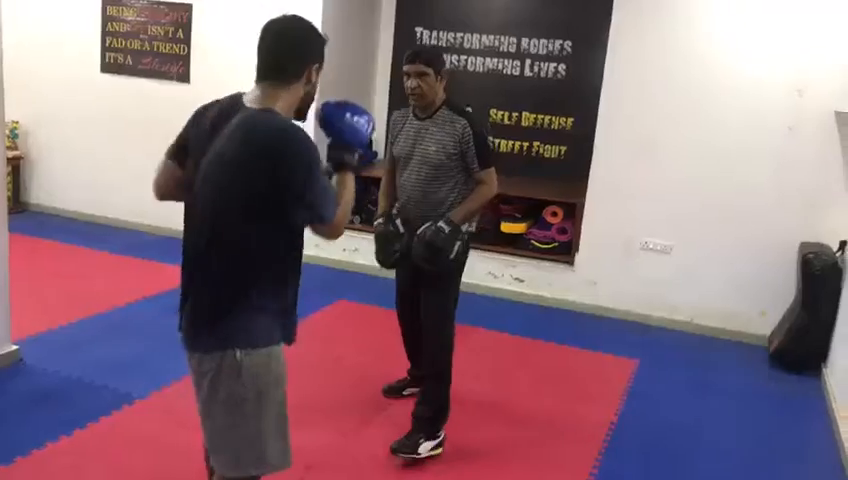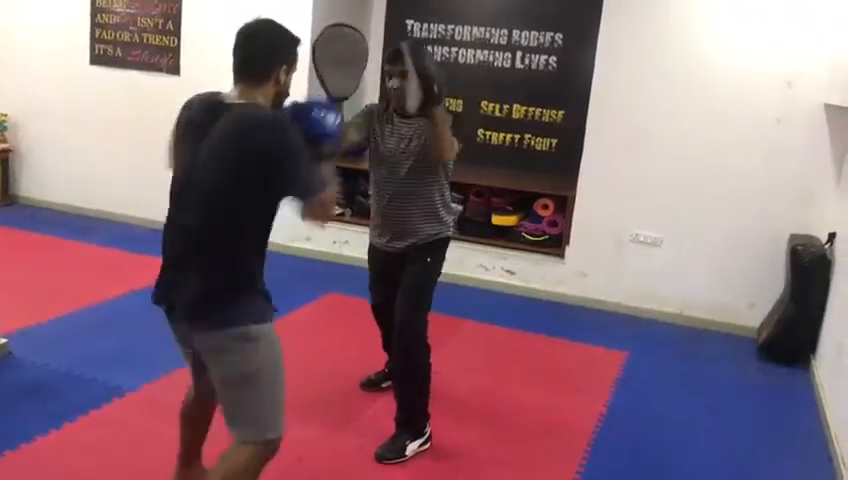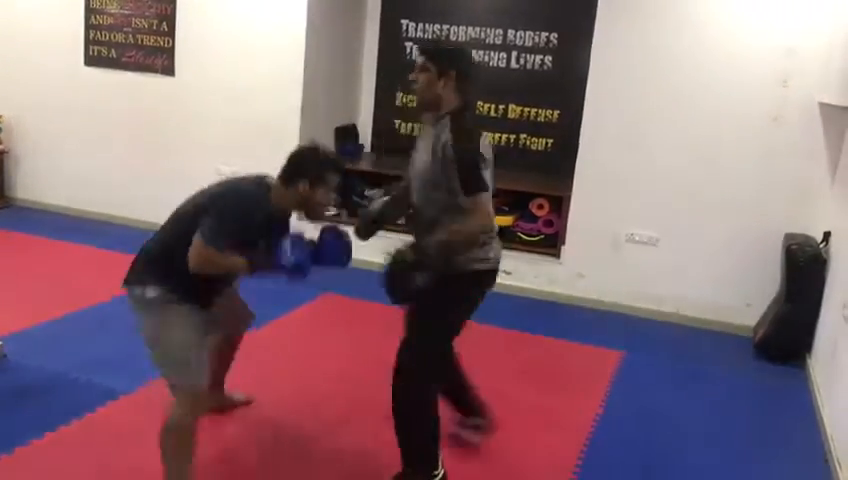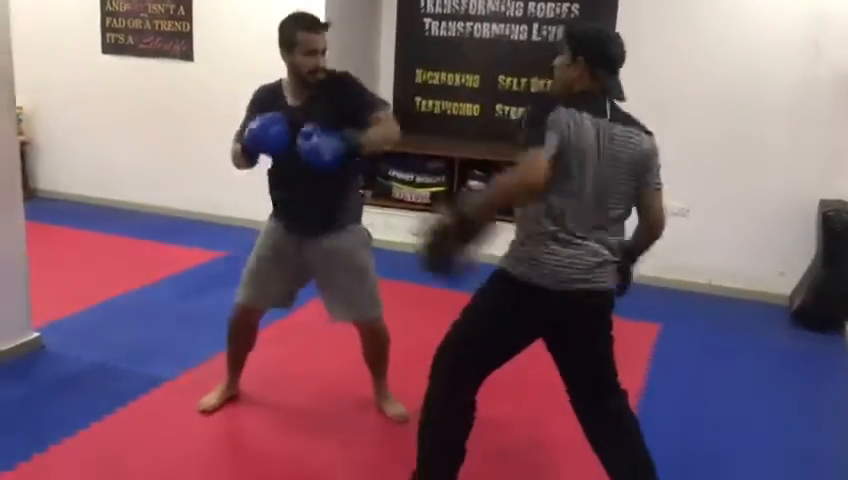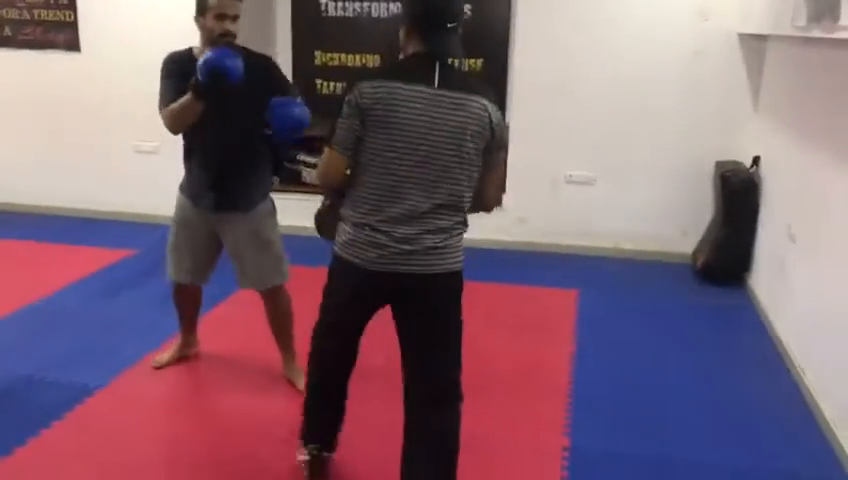
dt=1s
person 1, frame 1
left shoulder: (463, 126)
right shoulder: (399, 120)
left elbow: (488, 185)
left wrist: (450, 223)
right wrist: (383, 217)
left hip: (445, 239)
right hip: (408, 235)
left knee: (436, 324)
right knee: (407, 312)
left ankle: (430, 428)
right ankle: (419, 375)
person 1, frame 2
left shoulder: (440, 120)
right shoulder: (374, 115)
left elbow: (444, 155)
right elbow: (343, 141)
left wrist: (434, 103)
left hip: (426, 240)
right hip: (383, 238)
left knee: (409, 325)
right knee: (383, 310)
left ankle: (414, 428)
right ankle: (397, 368)
person 1, frame 3
left shoulder: (461, 139)
right shoulder: (434, 124)
left elbow: (480, 220)
right elbow: (423, 191)
left wrist: (429, 250)
left hip: (462, 269)
right hip: (442, 262)
left knee: (415, 362)
right knee: (428, 345)
right ankle: (472, 413)
person 1, frame 4
left shoulder: (555, 113)
right shoulder: (641, 139)
left elbow: (530, 179)
right elbow: (654, 223)
left wrist: (463, 215)
right wrist: (624, 258)
left hip: (528, 282)
right hip: (593, 290)
left knee: (453, 371)
right knee: (603, 400)
person 1, frame 5
left shoulder: (371, 90)
right shoulder: (483, 105)
left elbow: (329, 177)
right elbow: (489, 198)
left hip: (361, 257)
right hip: (436, 267)
left knee: (330, 350)
right knee: (435, 392)
person 2, frame 1
left shoulder: (214, 115)
right shoulder: (287, 142)
left elbow: (164, 185)
right elbow: (332, 225)
right wrist: (345, 167)
left hip: (208, 310)
right hip: (242, 327)
left knee: (225, 437)
person 2, frame 2
left shoulder: (198, 110)
right shoulder: (273, 130)
right elbow: (322, 208)
right wrist: (313, 154)
left hip: (182, 292)
right hip: (231, 308)
left knee: (209, 383)
right knee: (260, 439)
person 2, frame 3
left shoulder: (270, 197)
right shoulder: (242, 202)
left elbow: (269, 248)
right elbow: (199, 259)
right wrist: (256, 262)
left hip: (198, 284)
right hip: (161, 288)
left knee: (237, 326)
right knee: (190, 394)
left ankle: (214, 395)
person 2, frame 4
left shoulder: (342, 88)
right shoulder: (266, 99)
left elbow: (389, 129)
right elbow: (239, 158)
left wrist: (348, 141)
right wrist: (251, 146)
left hip: (339, 230)
right hip: (285, 225)
left knee: (370, 321)
right knee: (244, 310)
left ankle: (382, 391)
right ankle: (231, 384)
person 2, frame 5
left shoulder: (259, 66)
right shoulder: (178, 64)
right elbow: (172, 122)
left wrist: (290, 118)
right wrist: (200, 90)
left hip: (249, 198)
right hip: (197, 194)
left knee: (271, 285)
right knee: (184, 280)
left ankle: (290, 362)
right ankle: (187, 341)
